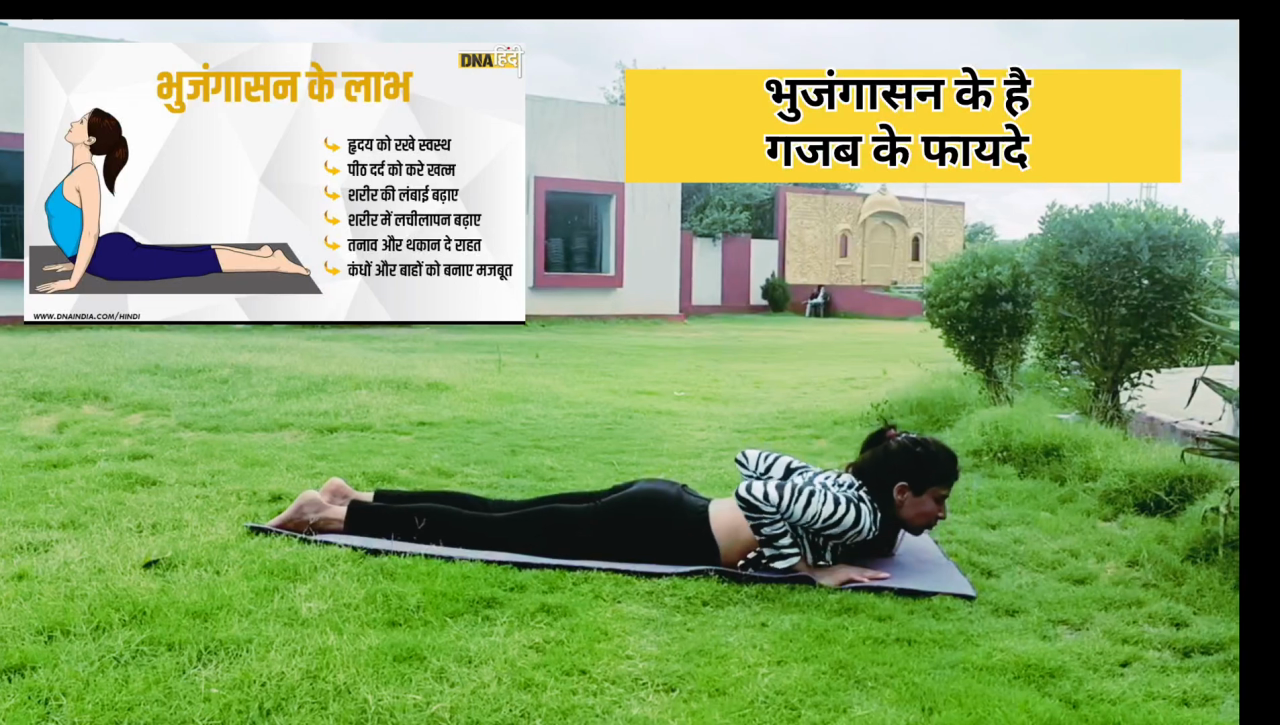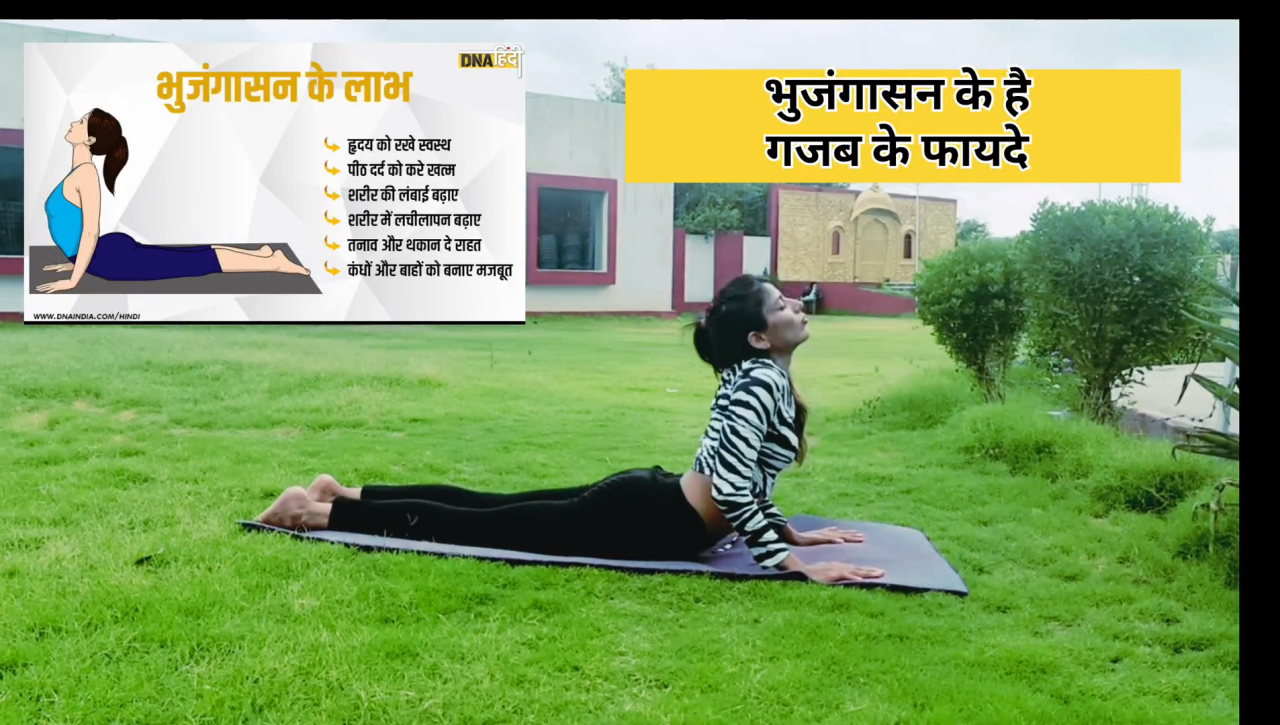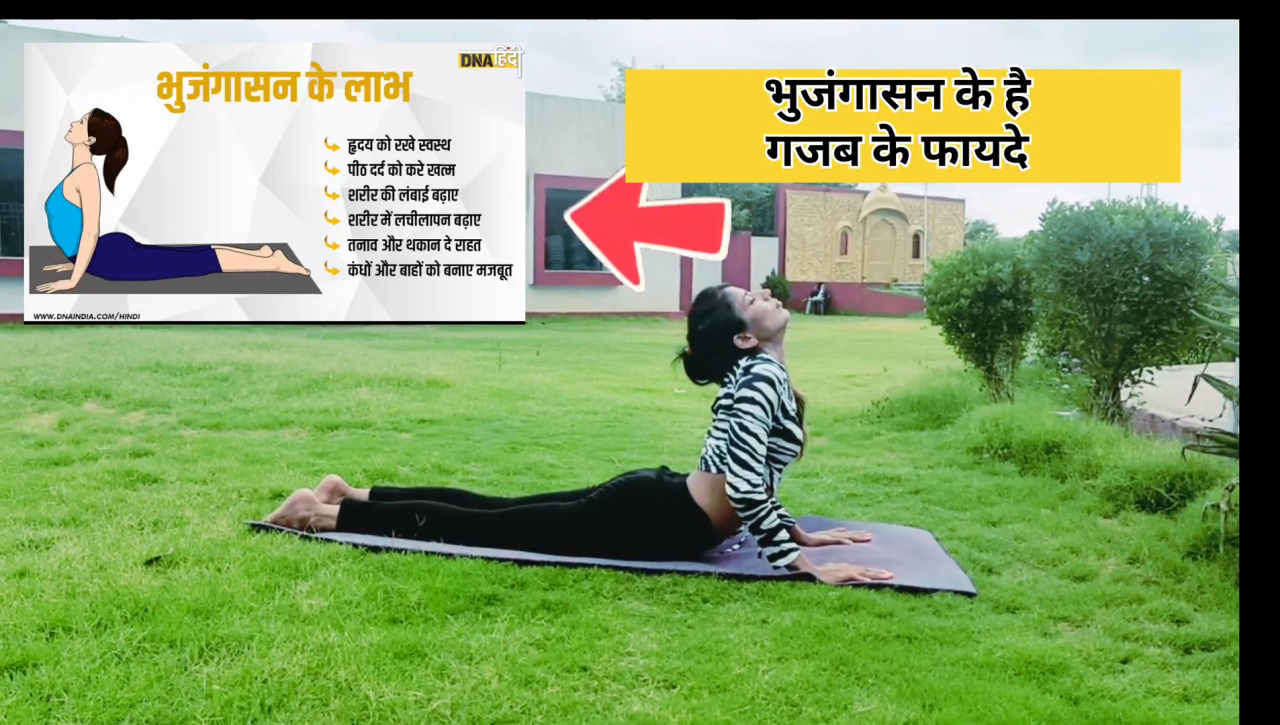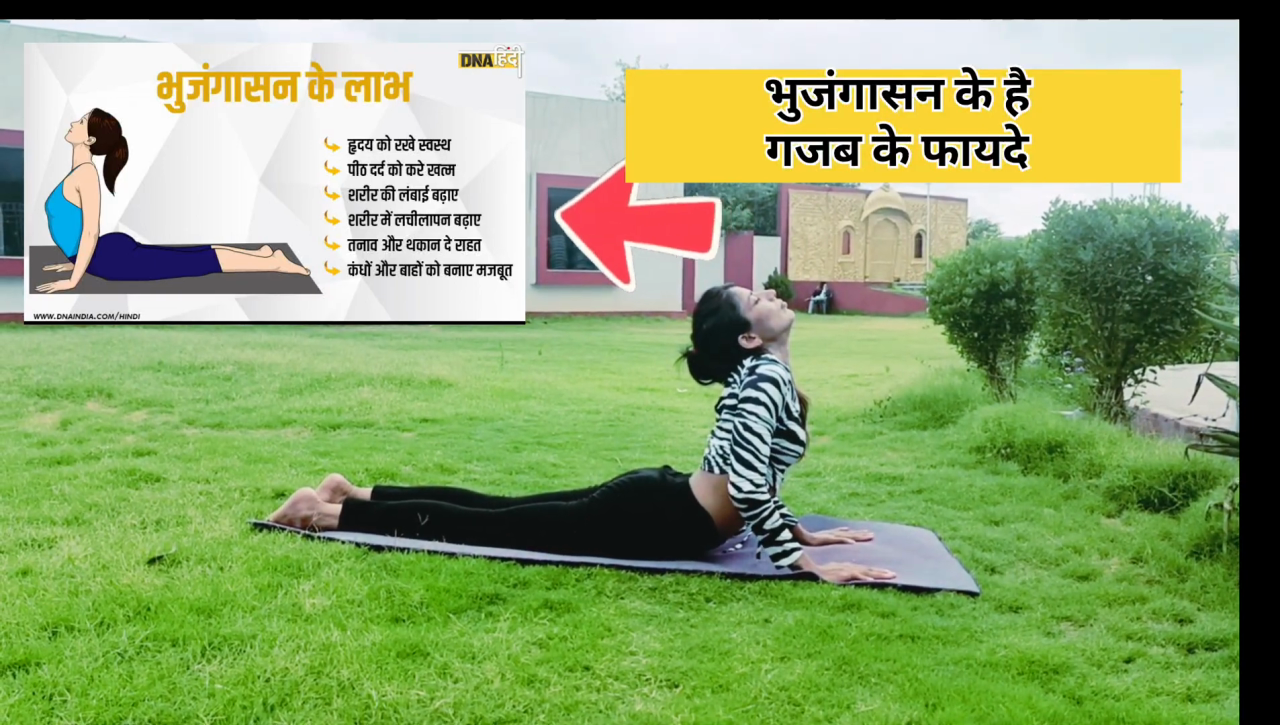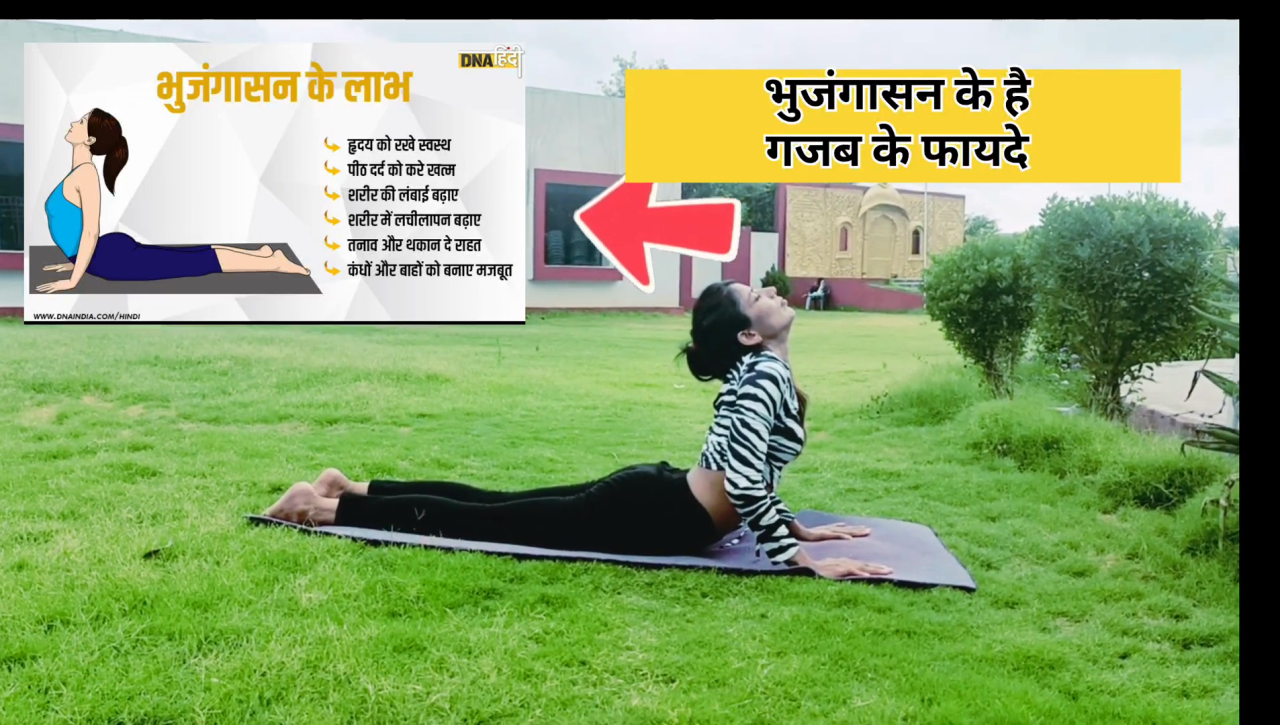
dt=1s
person 1, frame 1
left shoulder: (849, 484)
right shoulder: (862, 512)
left elbow: (752, 460)
right elbow: (757, 496)
right wrist: (806, 566)
left hip: (662, 511)
right hip: (660, 531)
left knee: (503, 514)
right knee: (489, 529)
left ankle: (351, 497)
right ankle: (333, 513)
person 1, frame 2
left shoulder: (758, 375)
right shoulder: (762, 382)
left elbow: (743, 478)
right elbow: (731, 491)
left wrist: (789, 532)
right wrist: (793, 563)
left hip: (644, 501)
right hip: (644, 523)
left knee: (487, 508)
right knee: (472, 526)
left ankle: (344, 493)
right ankle: (317, 513)
person 1, frame 3
left shoulder: (757, 373)
right shoulder: (761, 377)
left elbow: (751, 473)
right elbow: (745, 486)
left wrist: (797, 530)
right wrist: (804, 564)
left hip: (651, 499)
right hip: (651, 520)
left knee: (494, 509)
right knee: (479, 526)
left ankle: (351, 494)
right ankle: (325, 513)
person 1, frame 4
left shoulder: (759, 373)
right shoulder: (767, 378)
left elbow: (751, 473)
right elbow: (747, 486)
left wrist: (799, 530)
right wrist: (806, 564)
left hip: (655, 498)
right hip: (654, 519)
left knee: (496, 508)
right knee: (482, 524)
left ankle: (353, 493)
right ankle: (328, 512)
person 1, frame 5
left shoulder: (758, 372)
right shoulder: (766, 375)
left elbow: (749, 470)
right elbow: (744, 483)
left wrist: (796, 527)
right wrist: (802, 560)
left hip: (652, 495)
right hip: (653, 515)
left knee: (496, 503)
right knee: (480, 521)
left ankle: (351, 488)
right ankle: (323, 507)
person 2, frame 1
left shoulder: (86, 173)
right shoulder: (79, 171)
left elbow: (90, 232)
left wrist: (74, 280)
right wrist: (75, 261)
left hip: (114, 258)
right hip: (110, 253)
left knee: (198, 261)
left ankle: (272, 262)
person 2, frame 2
left shoulder: (86, 173)
right shoulder: (79, 171)
left elbow: (91, 232)
left wrist: (74, 279)
right wrist: (76, 261)
left hip: (114, 258)
right hip: (110, 254)
left knee: (197, 262)
left ankle: (273, 263)
person 2, frame 3
left shoulder: (86, 173)
right shoulder: (79, 171)
left elbow: (91, 232)
left wrist: (73, 280)
right wrist: (76, 261)
left hip: (115, 258)
right hip: (110, 254)
left knee: (198, 261)
left ankle: (273, 262)
person 2, frame 4
left shoulder: (86, 173)
right shoulder: (79, 171)
left elbow: (91, 232)
left wrist: (74, 280)
right wrist: (76, 261)
left hip: (114, 258)
right hip: (110, 253)
left knee: (199, 261)
left ankle: (273, 263)
person 2, frame 5
left shoulder: (85, 174)
right shoulder: (79, 171)
left elbow: (91, 232)
left wrist: (73, 280)
right wrist: (76, 261)
left hip: (114, 258)
right hip: (109, 254)
left knee: (198, 261)
left ankle: (273, 263)
